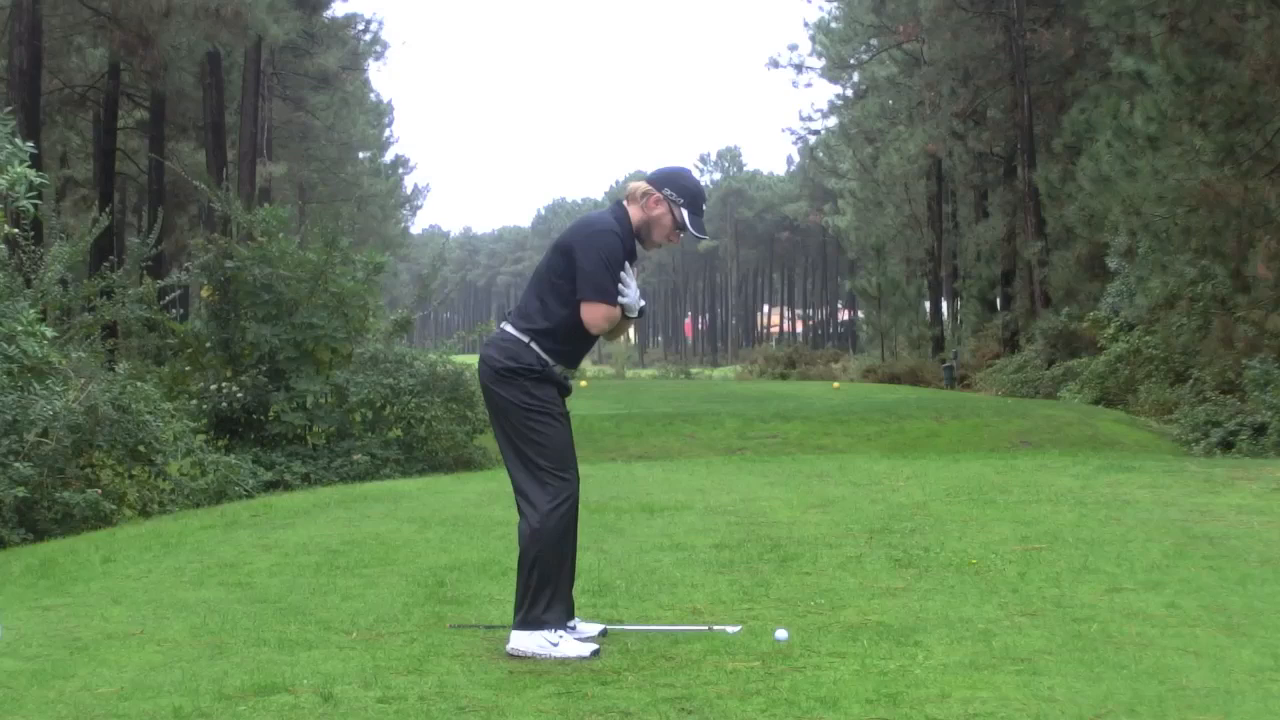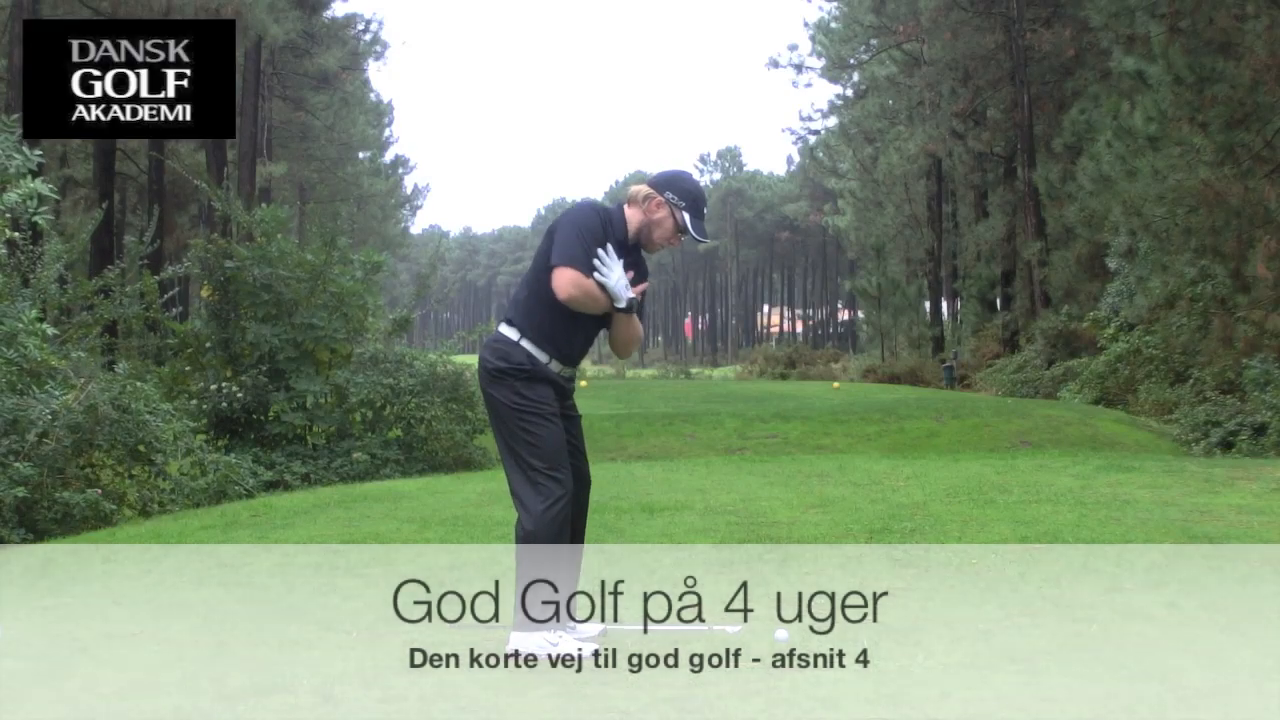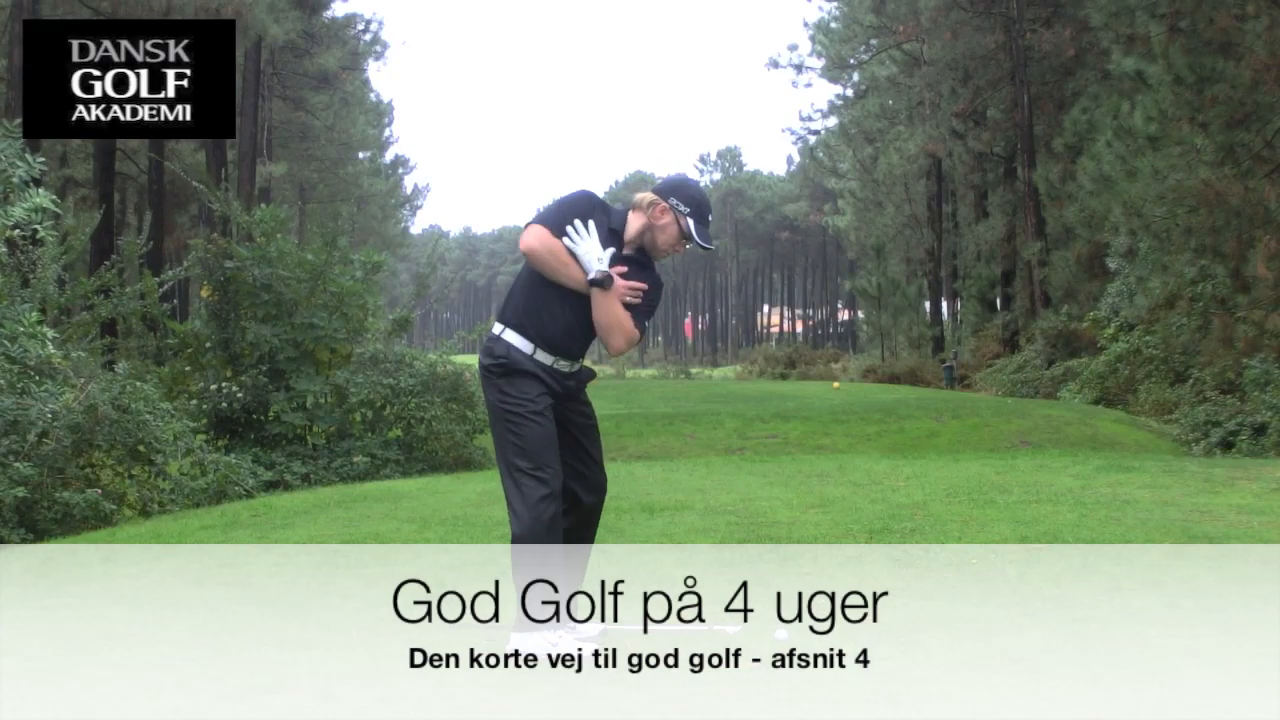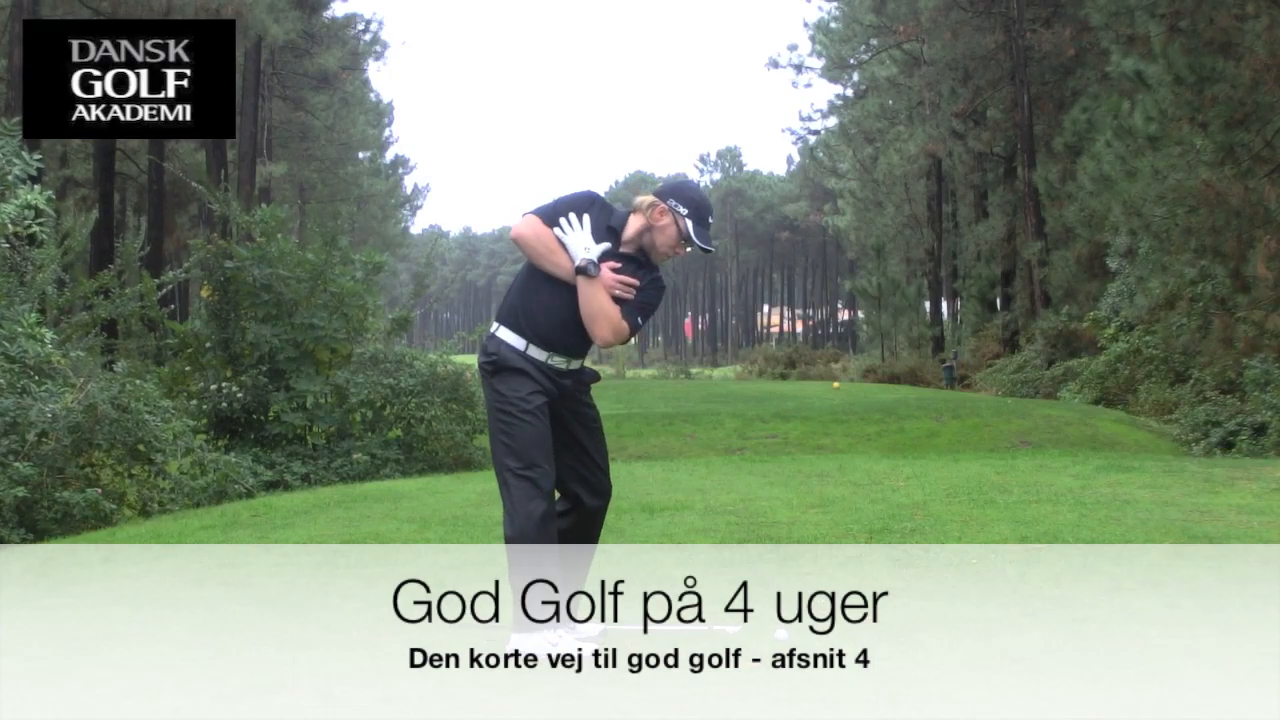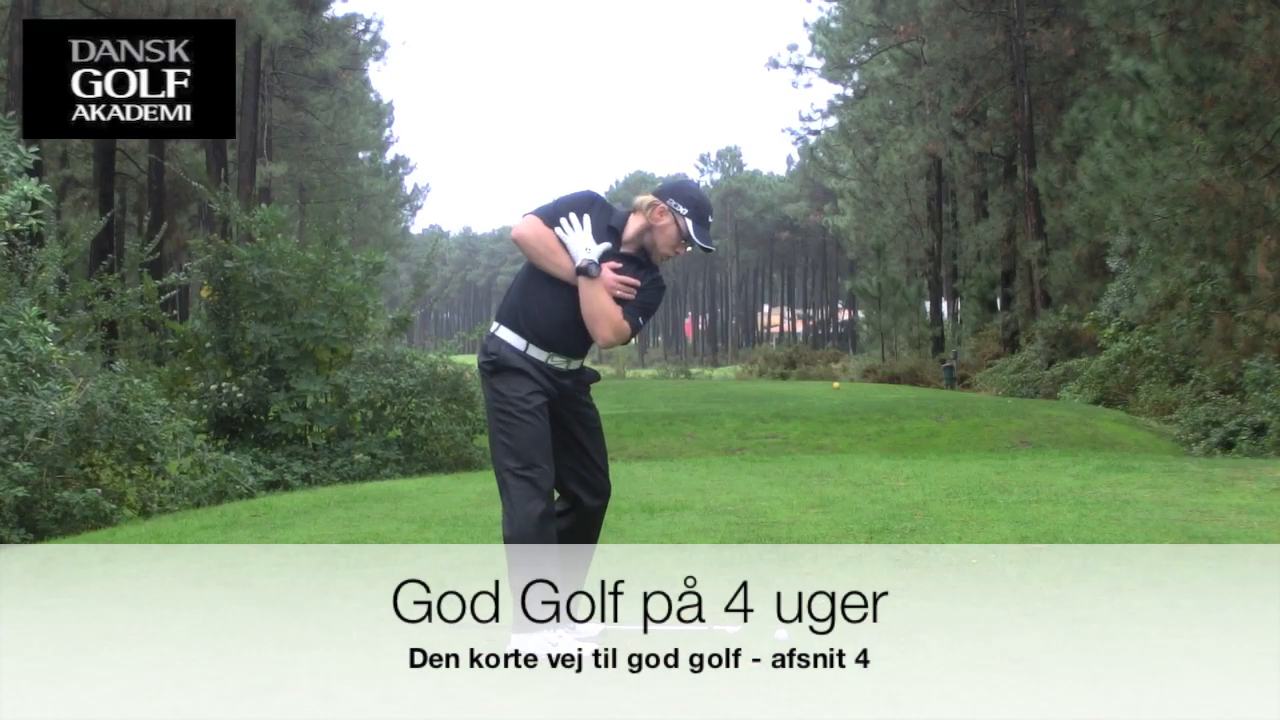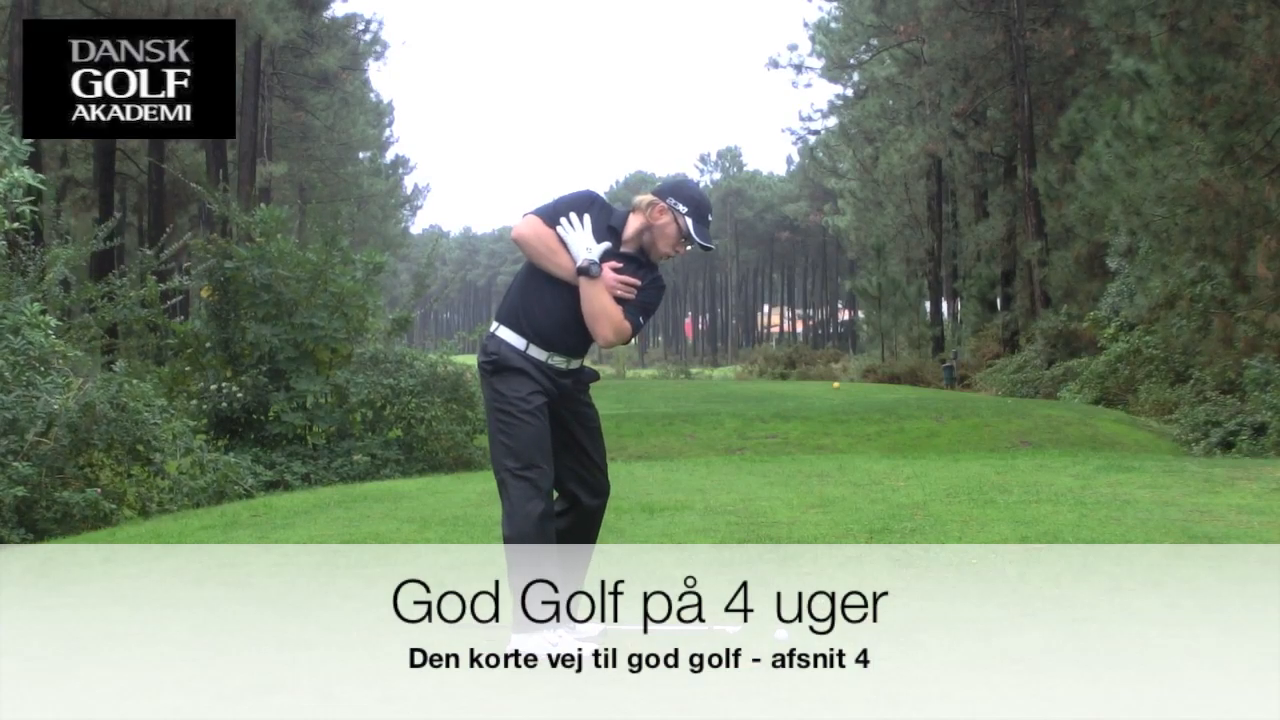
dt=0.4s
person 1, frame 1
left shoulder: (618, 242)
right shoulder: (602, 233)
left elbow: (611, 327)
right elbow: (596, 320)
left wrist: (630, 306)
right wrist: (627, 305)
left hip: (536, 372)
right hip: (518, 368)
left knee: (560, 489)
right knee: (550, 492)
left ankle: (553, 614)
right ankle: (531, 628)
person 1, frame 2
left shoulder: (635, 267)
right shoulder: (589, 219)
left elbow: (626, 346)
right elbow: (566, 287)
left wrist: (621, 301)
right wrist: (616, 299)
left hip: (552, 376)
right hip: (516, 367)
left knee: (573, 489)
right knee: (547, 492)
left ankle: (555, 613)
right ankle: (531, 629)
person 1, frame 3
left shoulder: (646, 281)
right shoulder: (586, 210)
left elbow: (618, 342)
right elbow: (531, 243)
left wrist: (598, 276)
right wrist: (596, 280)
left hip: (565, 377)
right hip: (515, 365)
left knee: (587, 491)
right knee: (539, 491)
right ankle: (532, 628)
person 1, frame 4
left shoulder: (648, 282)
right shoulder: (588, 209)
left elbow: (606, 333)
right elbow: (523, 230)
left wrist: (586, 264)
right wrist: (585, 274)
left hip: (567, 376)
right hip: (513, 363)
left knee: (591, 490)
right knee: (532, 490)
right ankle: (531, 626)
person 1, frame 5
left shoulder: (649, 282)
right shoulder: (588, 208)
left elbow: (607, 333)
right elbow: (523, 231)
left wrist: (586, 264)
right wrist: (586, 274)
left hip: (566, 376)
right hip: (513, 362)
left knee: (591, 490)
right knee: (530, 489)
left ankle: (561, 606)
right ankle: (531, 626)
person 1, frame 6
left shoulder: (648, 281)
right shoulder: (587, 208)
left elbow: (608, 333)
right elbow: (524, 231)
left wrist: (588, 265)
right wrist: (585, 274)
left hip: (566, 375)
right hip: (513, 363)
left knee: (589, 491)
right knee: (530, 489)
left ankle: (561, 606)
right ankle: (530, 626)
